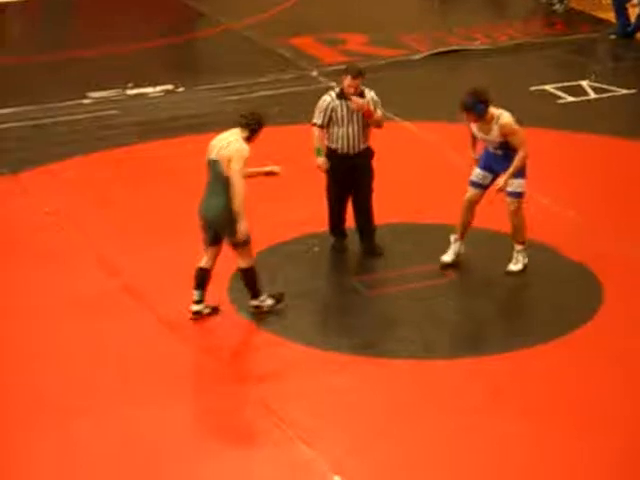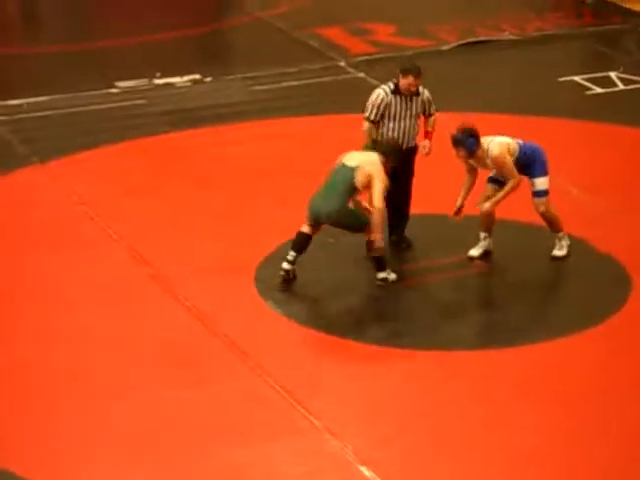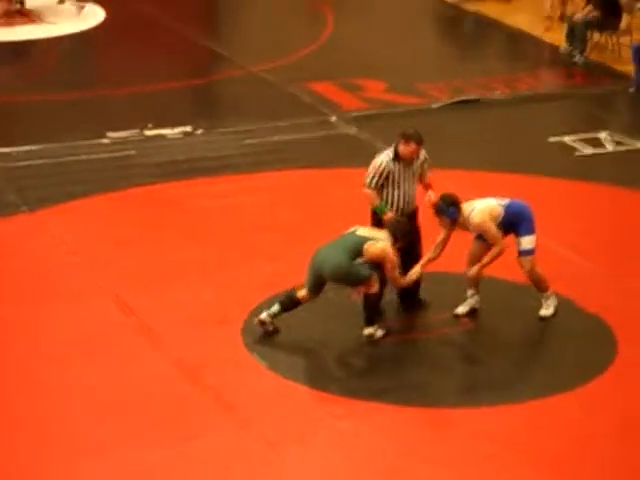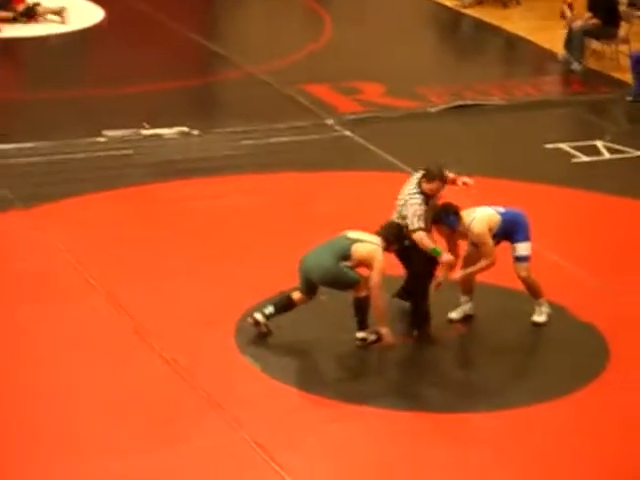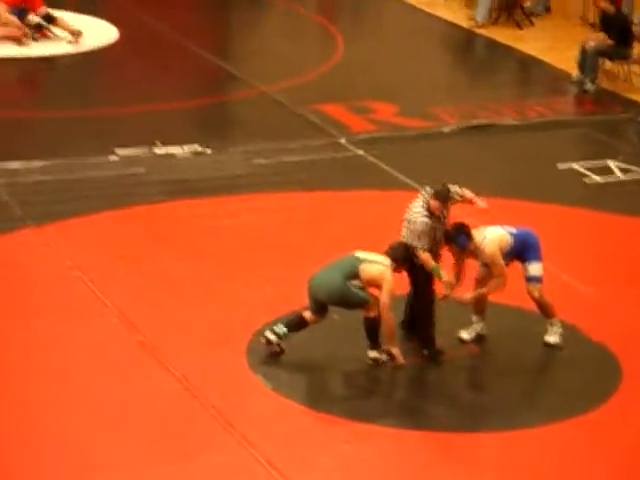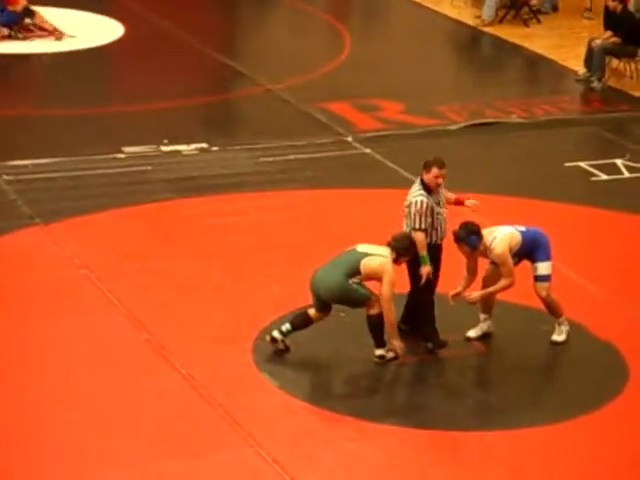
dt=0.7s
person 1, frame 1
left shoulder: (370, 97)
right shoulder: (329, 100)
left elbow: (380, 122)
right elbow: (318, 127)
left wrist: (365, 111)
right wrist: (319, 154)
left hip: (362, 155)
right hip: (337, 157)
left knee: (364, 199)
right knee: (337, 199)
left ankle: (368, 240)
right ankle: (338, 237)
person 1, frame 2
left shoulder: (423, 95)
right shoulder: (382, 94)
left elbow: (430, 115)
right elbow: (368, 124)
left wrist: (427, 138)
left hip: (407, 152)
left knee: (402, 195)
left ankle: (397, 233)
person 1, frame 3
left shoulder: (420, 156)
right shoulder: (384, 161)
right elbow: (368, 188)
left wrist: (429, 188)
right wrist: (383, 211)
left hip: (409, 214)
right hip: (386, 217)
left knee: (413, 257)
left ankle: (409, 297)
person 1, frame 4
left shoulder: (426, 177)
right shoulder: (415, 201)
left elbow: (445, 176)
right elbow: (417, 234)
left wrist: (457, 179)
right wrist: (439, 253)
left hip: (421, 233)
right hip: (404, 239)
left knee: (429, 264)
right knee: (420, 275)
left ankle: (407, 292)
right ankle: (419, 325)
person 1, frame 5
left shoulder: (443, 193)
right shoulder: (421, 219)
left elbow: (461, 191)
right elbow: (422, 251)
left wrist: (475, 200)
right wrist: (439, 272)
left hip: (431, 251)
right hip: (416, 256)
left knee: (420, 291)
right knee: (425, 295)
left ankle: (410, 324)
right ankle: (427, 343)
person 1, frame 6
left shoulder: (436, 184)
right shoulder: (419, 200)
right elbow: (418, 233)
left wrist: (463, 201)
right wrist: (424, 262)
left hip: (435, 244)
right hip: (419, 247)
left knee: (428, 288)
right knee: (423, 291)
left ankle: (407, 323)
right ankle: (430, 336)
person 2, frame 1
left shoulder: (218, 139)
right shoulder: (241, 148)
right elbow: (237, 185)
left wrist: (264, 170)
right wrist: (242, 220)
left hip: (206, 207)
right hip: (223, 210)
left knee: (210, 255)
right knee: (245, 255)
left ankle: (198, 304)
right ankle: (258, 300)
person 2, frame 2
left shoulder: (351, 155)
right shoulder: (379, 172)
right elbow: (378, 206)
left wrist: (360, 204)
right wrist: (378, 237)
left hip: (317, 203)
right hip: (337, 210)
left knee: (310, 226)
right knee: (372, 229)
left ankle: (288, 266)
right ankle: (382, 274)
person 2, frame 3
left shoulder: (360, 229)
right shoulder: (388, 252)
right elbow: (398, 282)
right wrist: (413, 275)
left hip: (319, 257)
right hip: (336, 266)
left knee: (309, 292)
right knee: (372, 282)
left ankle: (267, 316)
right ankle: (370, 330)
person 2, frame 4
left shoulder: (356, 233)
right shoulder: (378, 257)
right elbow: (376, 294)
right wrist: (383, 327)
left hip: (308, 260)
right hip: (325, 268)
left knee: (304, 294)
right knee: (362, 286)
left ankle: (261, 316)
right ankle: (363, 334)
person 2, frame 5
left shoulder: (367, 255)
right shoulder: (386, 277)
right elbow: (386, 314)
right wrist: (393, 346)
left hip: (316, 279)
right hip: (333, 286)
left knee: (316, 314)
right knee: (373, 306)
left ankle: (273, 335)
right ankle: (375, 353)
person 2, frame 6
left shoulder: (367, 247)
right shoulder: (387, 269)
right elbow: (387, 308)
right wrist: (395, 339)
left hip: (317, 278)
right hip: (334, 285)
left knee: (320, 312)
right knee: (375, 303)
left ankle: (279, 334)
right ankle: (381, 350)
person 3, frame 1
left shoulder: (504, 122)
right shoulder: (471, 119)
left elbow: (523, 151)
left wrist: (506, 177)
right wrist: (475, 153)
left hip: (512, 160)
right hip: (490, 157)
left knee: (514, 208)
right knee: (469, 199)
left ankle: (520, 254)
right ankle: (456, 245)
person 3, frame 2
left shoulder: (495, 153)
right shoulder: (468, 155)
left elbow: (515, 180)
right elbow: (471, 174)
left wrist: (494, 203)
right wrist: (461, 200)
left hip: (533, 158)
right hip: (512, 162)
left knee: (542, 208)
right knee: (486, 199)
left ankle: (562, 240)
right ankle: (485, 241)
person 3, frame 3
left shoulder: (476, 219)
right shoulder: (454, 219)
left elbow: (500, 246)
right elbow: (439, 247)
left wrist: (479, 267)
left hip: (520, 216)
right hip: (499, 218)
left knee: (527, 267)
right knee: (473, 257)
left ankle: (549, 299)
right ankle: (472, 298)
person 3, frame 4
left shoulder: (476, 229)
right shoulder: (453, 227)
left elbow: (490, 260)
right elbow: (453, 257)
left wrist: (464, 273)
left hip: (516, 224)
right hip: (495, 225)
left knee: (523, 274)
right knee: (467, 262)
left ankle: (542, 306)
right ankle: (466, 305)
person 3, frame 5
left shoulder: (487, 249)
right shoulder: (464, 245)
left elbow: (501, 280)
right elbow: (458, 274)
left wrist: (473, 295)
right wrist: (449, 291)
left hip: (527, 244)
right hip: (506, 242)
left knee: (535, 293)
right knee: (480, 282)
left ankle: (554, 326)
right ankle: (478, 324)
person 3, frame 6
left shoulder: (497, 249)
right shoulder: (474, 245)
left elbow: (509, 280)
right elbow: (471, 273)
left wrist: (481, 294)
right wrist: (461, 289)
left hip: (537, 244)
right hip: (516, 244)
left knee: (542, 293)
right knee: (487, 280)
left ankle: (562, 325)
right ankle: (485, 323)
